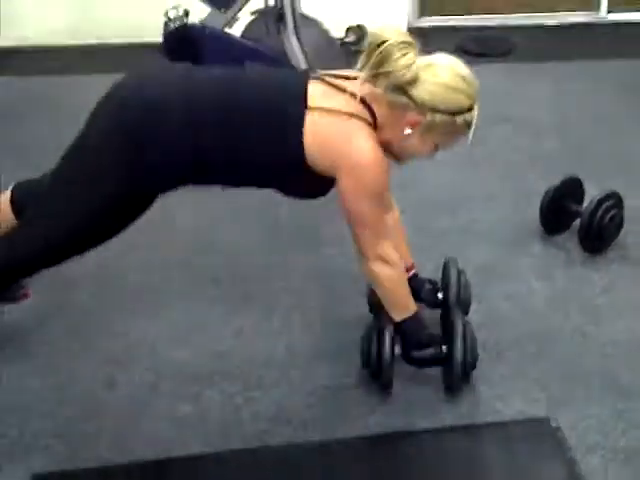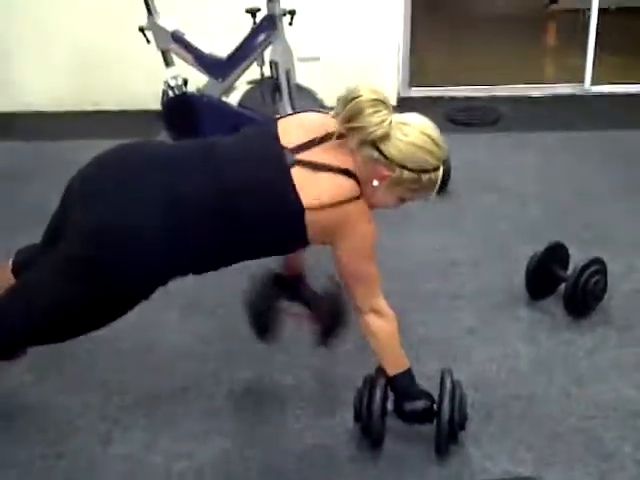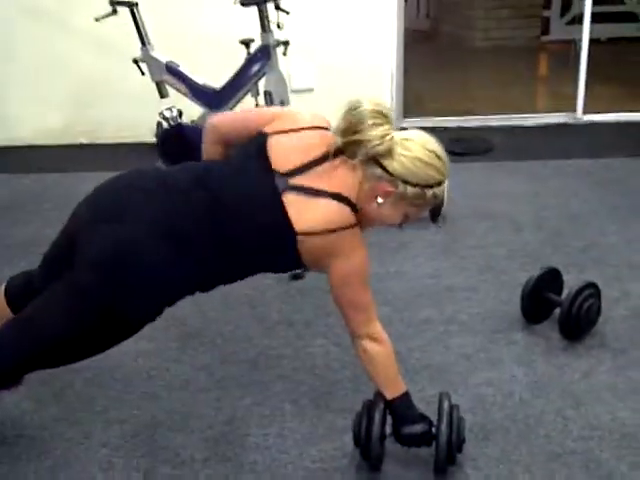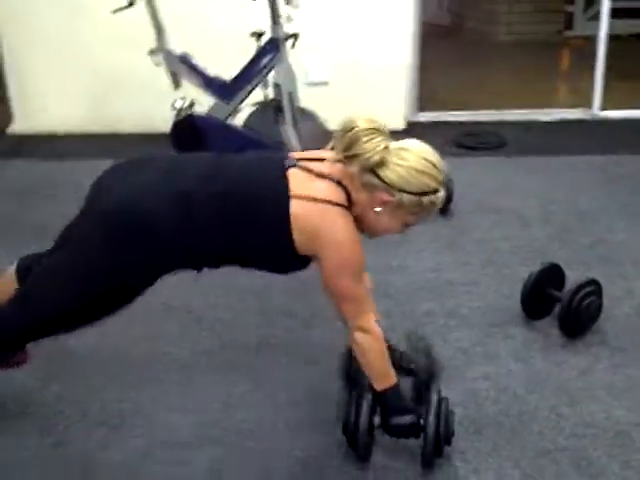
dt=0.5s
person 1, frame 1
left shoulder: (370, 97)
right shoulder: (358, 149)
left elbow: (383, 208)
right elbow: (377, 256)
left wrist: (412, 280)
right wrist: (414, 331)
left hip: (160, 100)
right hip: (143, 137)
left knee: (54, 199)
right knee: (48, 230)
person 1, frame 2
left shoulder: (317, 126)
right shoulder: (350, 212)
right elbow: (371, 309)
left wrist: (292, 277)
right wrist: (405, 388)
right hip: (125, 243)
left knee: (45, 263)
person 1, frame 3
left shoulder: (311, 129)
right shoulder: (340, 234)
left elbow: (218, 127)
right elbow: (366, 333)
right wrist: (403, 410)
left hip: (120, 198)
right hip: (129, 268)
left knee: (39, 287)
person 1, frame 4
left shoulder: (337, 165)
right shoulder: (335, 226)
left elbow: (354, 276)
right elbow: (360, 325)
left wrist: (386, 348)
right wrist: (392, 400)
left hip: (137, 184)
right hip: (134, 227)
left knee: (54, 270)
